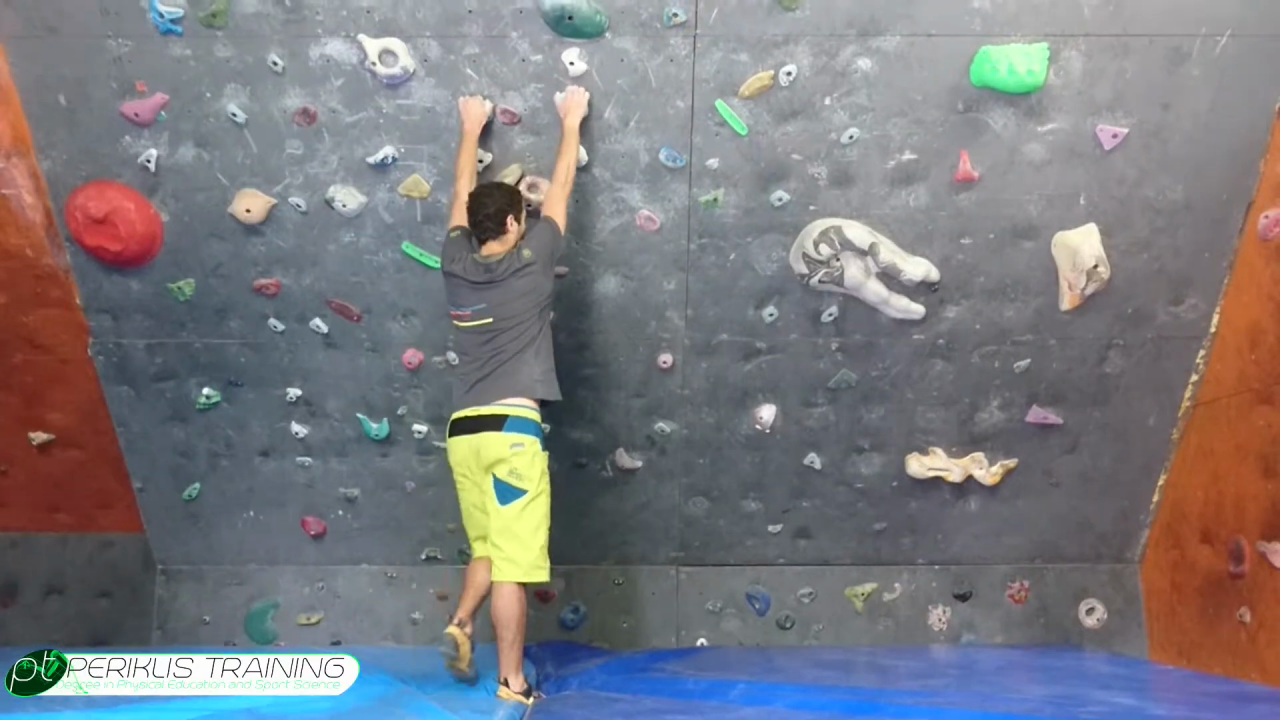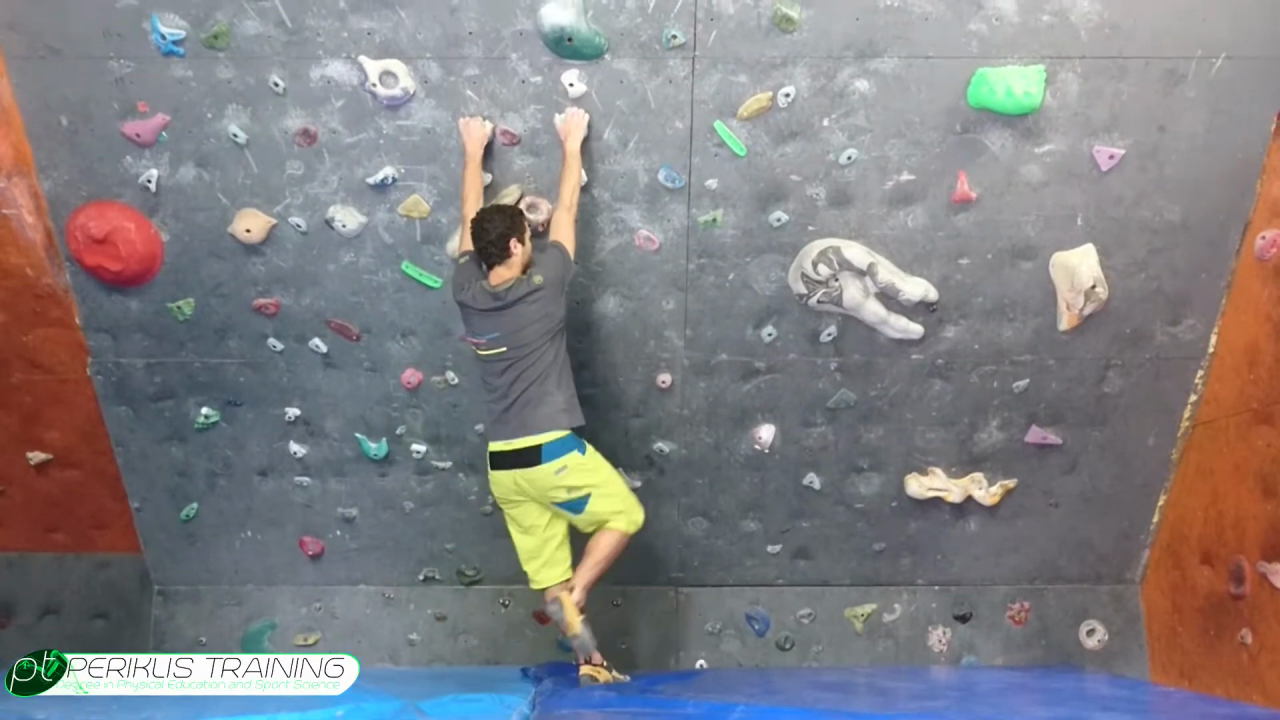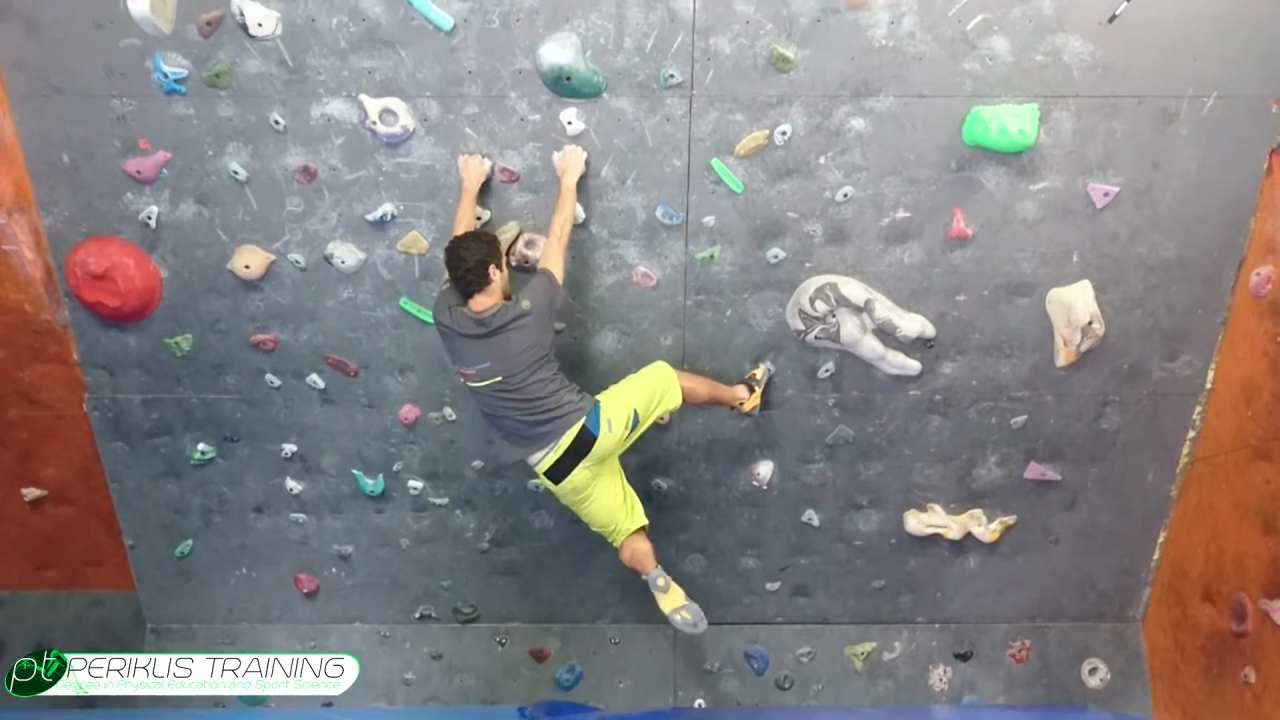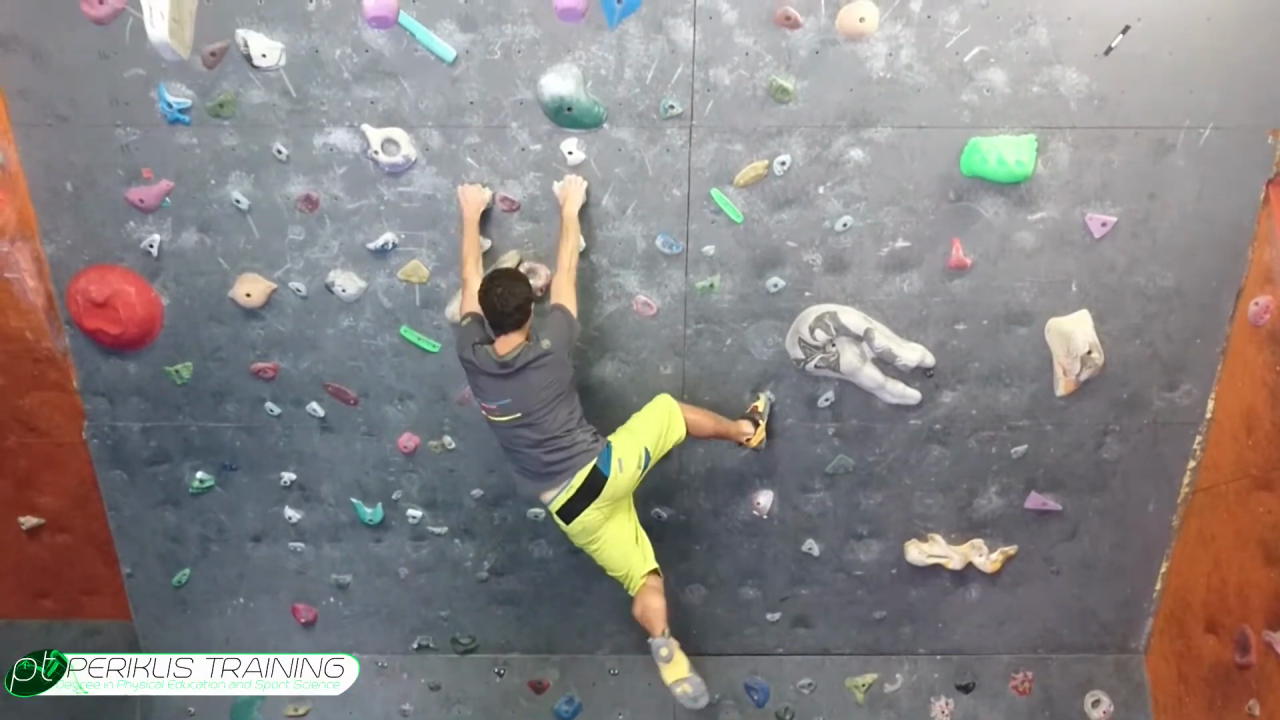
dt=1s
person 1, frame 1
left shoulder: (455, 264)
right shoulder: (532, 262)
left elbow: (463, 196)
right elbow: (560, 190)
left wrist: (472, 128)
right wrist: (571, 123)
left hip: (463, 430)
right hip: (513, 428)
left knee: (490, 547)
right knee: (515, 561)
left ankle: (460, 625)
right ankle: (512, 682)
person 1, frame 2
left shoulder: (465, 291)
right shoulder: (543, 286)
left elbow: (470, 220)
right elbow: (565, 212)
left wrist: (474, 149)
right wrist: (572, 143)
left hip: (503, 461)
right hip: (553, 449)
left knee: (549, 565)
right knee: (624, 517)
left ankle: (589, 660)
right ankle: (575, 599)
person 1, frame 3
left shoulder: (446, 320)
right shoulder: (527, 312)
left elbow: (461, 252)
right elbow: (556, 241)
left wrist: (470, 186)
right wrist: (568, 178)
left hip: (556, 468)
right hip: (589, 429)
left knee: (628, 533)
right knee: (665, 378)
left ankle: (655, 574)
right ankle: (741, 394)
person 1, frame 4
left shoulder: (471, 356)
right shoulder: (549, 349)
left elbow: (470, 280)
right elbow: (564, 276)
left wrist: (471, 215)
right wrist: (570, 208)
left hip: (571, 506)
right hip: (605, 468)
left knee: (644, 581)
right knee: (669, 408)
left ankle: (666, 651)
right ankle: (745, 428)
